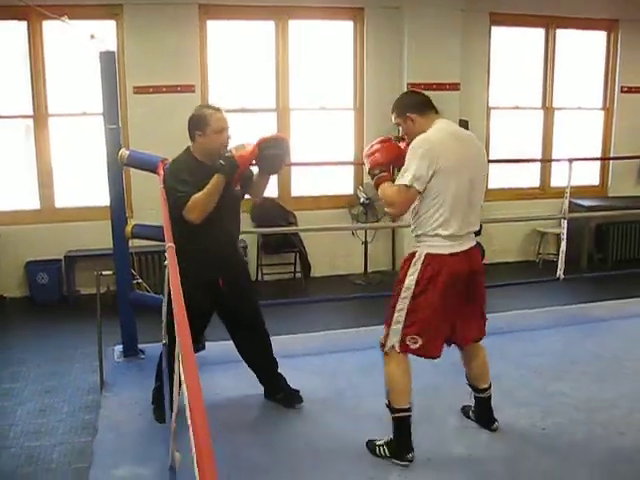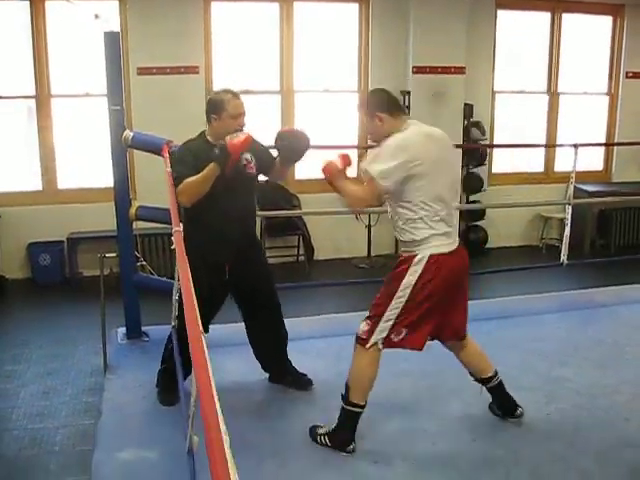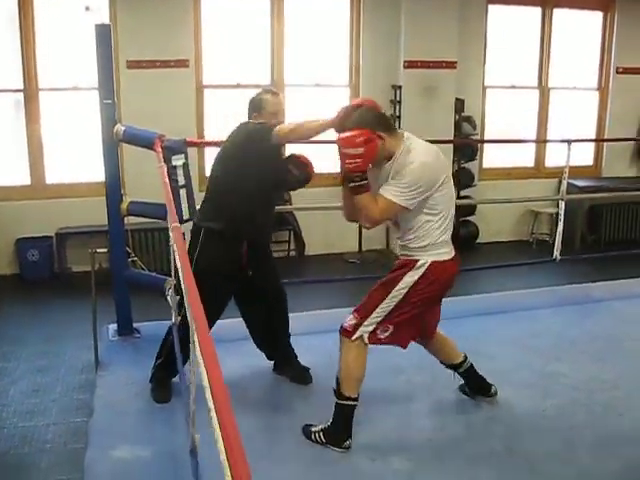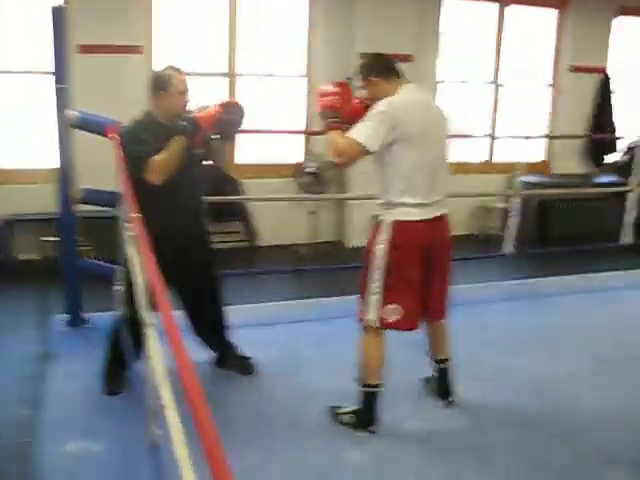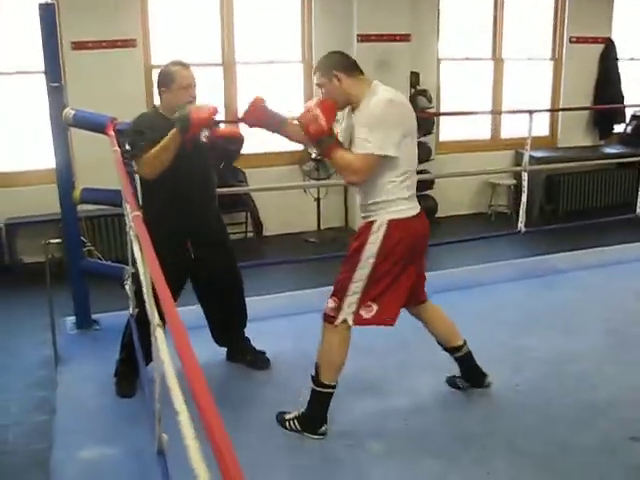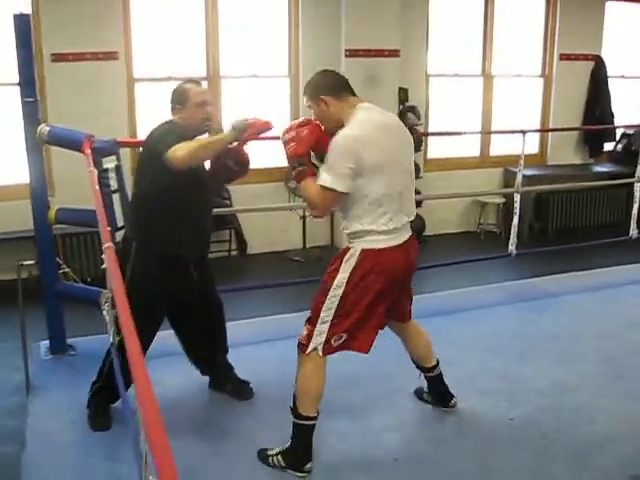
dt=0.7s
person 1, frame 1
left shoulder: (426, 145)
right shoulder: (471, 141)
left elbow: (396, 204)
left wrist: (380, 171)
right wrist: (405, 166)
left hip: (432, 260)
right hip: (468, 254)
left knee: (395, 348)
right knee: (470, 339)
left ankle: (401, 442)
right ankle: (484, 411)
person 1, frame 2
left shoulder: (402, 147)
right shoulder: (437, 140)
left elbow: (360, 200)
left wrist: (337, 177)
left hip: (428, 260)
right hip: (453, 255)
left knee: (369, 339)
right knee: (455, 338)
left ankle: (344, 431)
right ankle: (506, 403)
person 1, frame 3
left shoulder: (419, 163)
right shoulder: (401, 154)
left elbow: (374, 217)
right elbow: (353, 214)
left wrist: (353, 175)
right wrist: (359, 175)
left hip: (427, 266)
right hip: (437, 261)
left knee: (355, 333)
right knee: (423, 331)
left ankle: (339, 430)
right ankle: (478, 383)
person 1, frame 4
left shoulder: (391, 109)
right shoulder: (431, 108)
left elbow: (343, 155)
left wrist: (333, 119)
right wrist: (362, 121)
left hip: (401, 228)
right hip: (436, 223)
left knee: (374, 322)
right knee: (432, 311)
left ankle: (367, 412)
right ankle: (443, 384)
person 1, frame 5
left shoulder: (381, 107)
right shoulder: (357, 109)
left elbow: (357, 172)
right elbow: (307, 135)
left wrist: (325, 140)
right wrist: (272, 122)
left hip: (389, 226)
right hip: (410, 220)
left knee: (338, 316)
right knee: (417, 301)
left ankle: (315, 416)
right ankle: (471, 371)
person 1, frame 6
left shoulder: (350, 140)
right shoulder: (390, 122)
left elbow: (319, 205)
left wrist: (299, 162)
right wrist: (313, 156)
left hip: (368, 254)
right hip: (401, 245)
left knee: (312, 345)
right knee: (401, 320)
left ankle: (299, 452)
right ankle: (440, 391)
person 2, frame 1
left shoulder: (228, 159)
right shoulder: (179, 170)
left elbow: (254, 193)
right elbow: (194, 213)
left wrist: (266, 169)
right wrist: (222, 173)
left hip: (230, 264)
right hip: (192, 270)
left knee: (251, 326)
left ankle: (275, 385)
right ankle: (162, 396)
person 2, frame 2
left shoulder: (247, 146)
right shoulder: (190, 151)
left elbow: (275, 173)
right elbow: (185, 197)
left wrist: (287, 156)
right wrist: (218, 162)
left hip: (245, 248)
right hip: (204, 254)
left knee: (266, 310)
left ankle: (280, 369)
right ankle: (168, 379)
person 2, frame 3
left shoulder: (269, 149)
right shoulder: (250, 133)
right elbow: (288, 132)
left wrist: (292, 179)
right wrist: (335, 121)
left hip: (252, 243)
right hip: (216, 241)
left knee: (270, 303)
left ankle: (284, 360)
right ankle: (163, 373)
person 2, frame 4
left shoulder: (187, 123)
right shoulder: (139, 132)
right elbow: (154, 174)
left wrist: (223, 133)
right wrist: (183, 136)
left hip: (190, 229)
right hip: (154, 234)
left knee: (206, 293)
right knee: (140, 304)
left ankle: (224, 352)
right ankle: (117, 366)
person 2, frame 5
left shoulder: (198, 117)
right shoulder: (144, 125)
left elbow: (220, 157)
right elbow: (147, 169)
left wrist: (227, 141)
right wrist: (181, 130)
left hip: (206, 225)
right hip: (164, 231)
left knee: (227, 286)
left ankle: (238, 346)
right ankle: (128, 368)
person 2, frame 6
left shoulder: (193, 140)
right shoulder: (166, 135)
right elbow: (180, 159)
left wrist: (217, 174)
right wrist: (232, 134)
left hip: (187, 253)
right hip: (148, 255)
left knee: (207, 315)
right knee: (134, 330)
left ankle: (221, 374)
right ankle: (101, 398)
